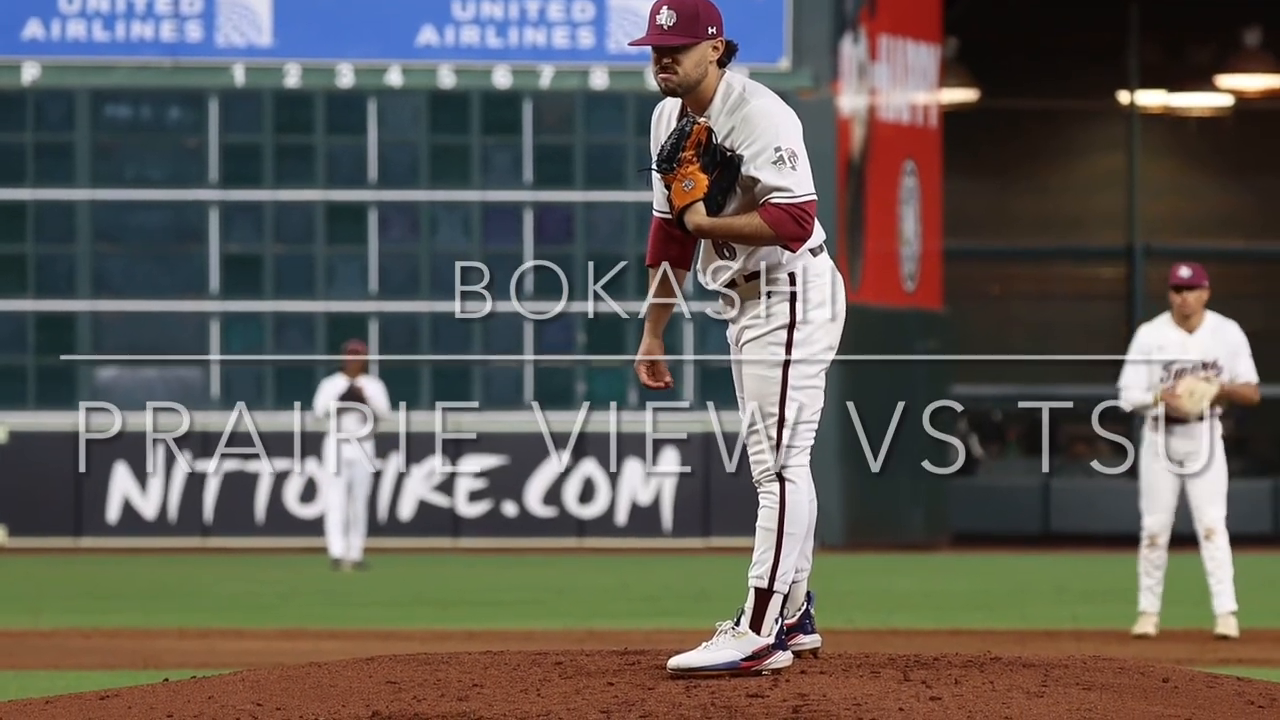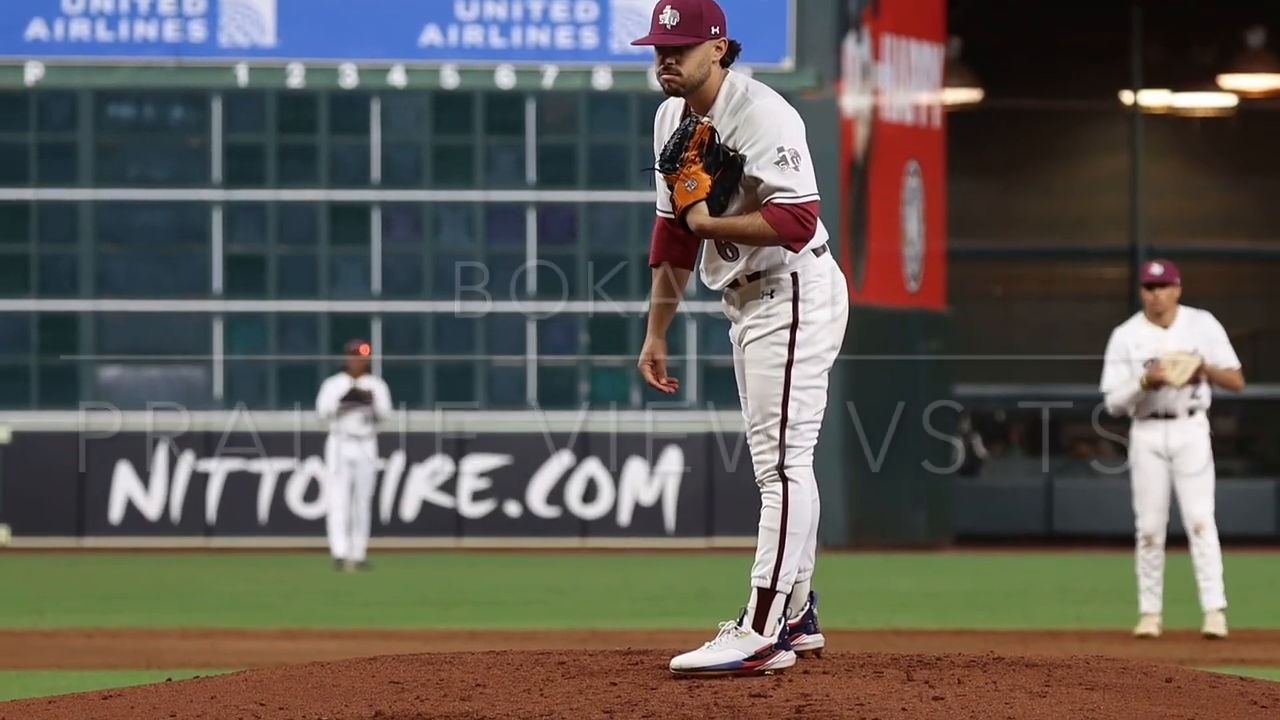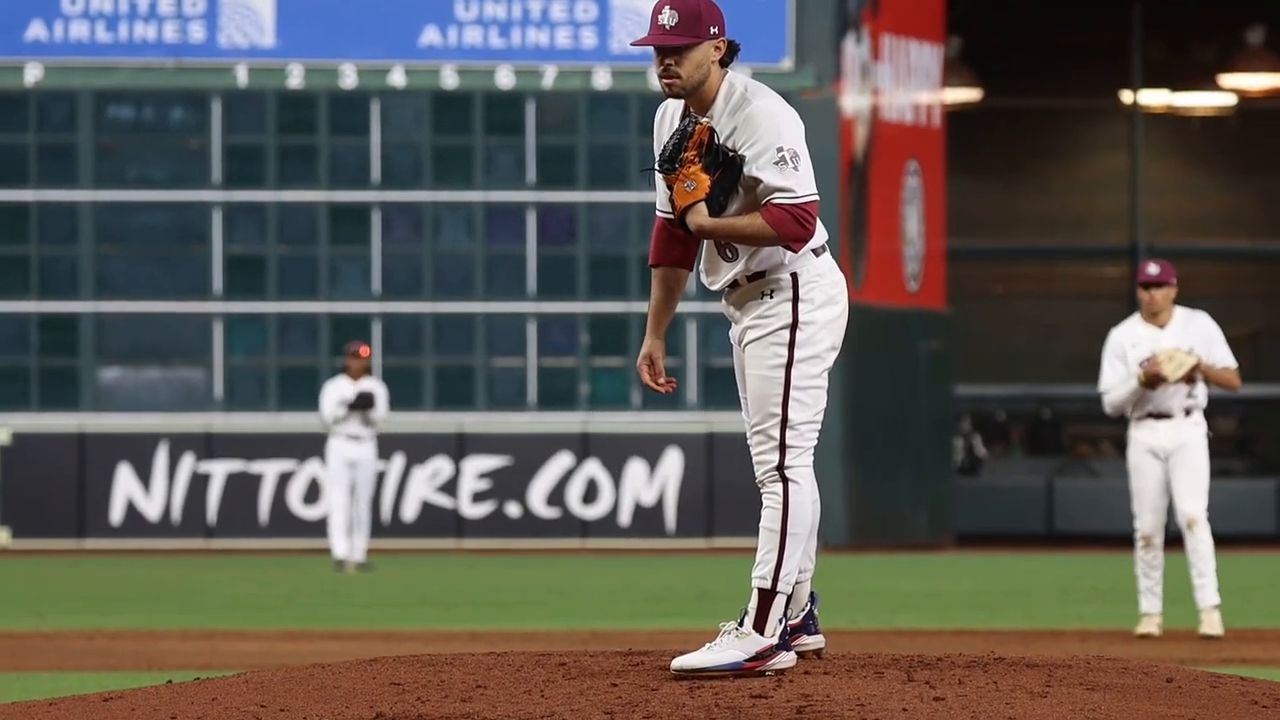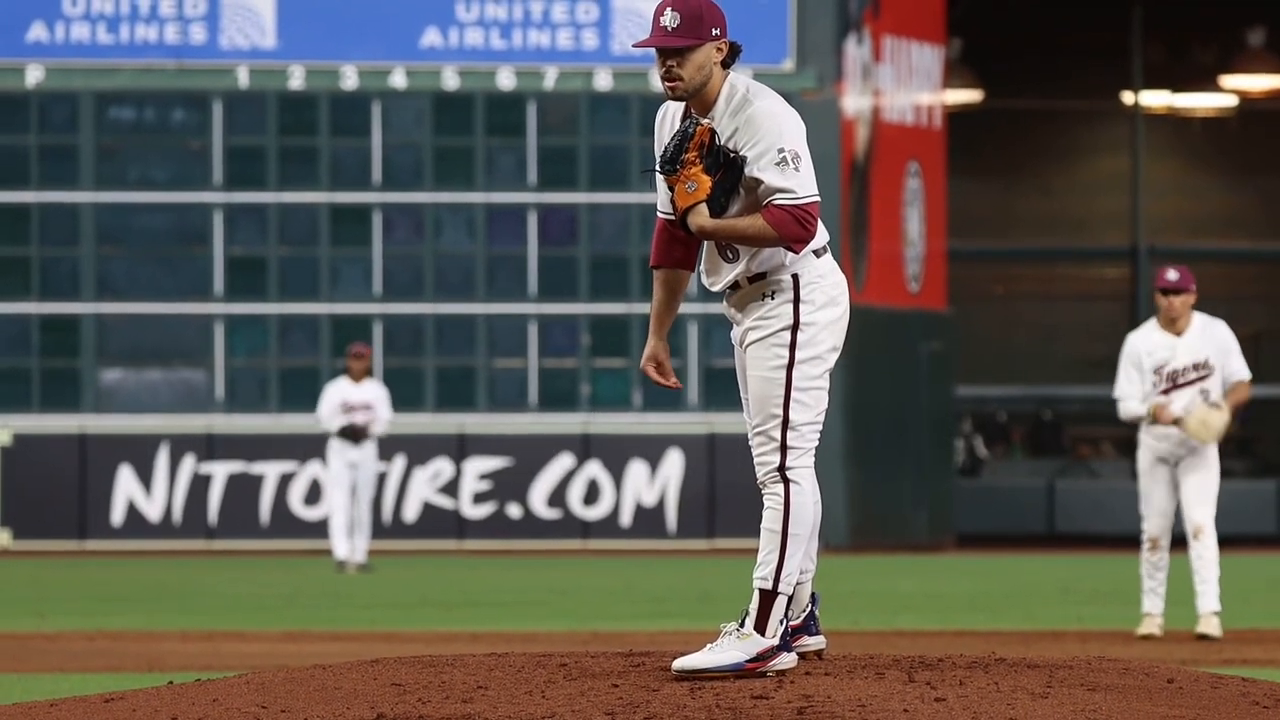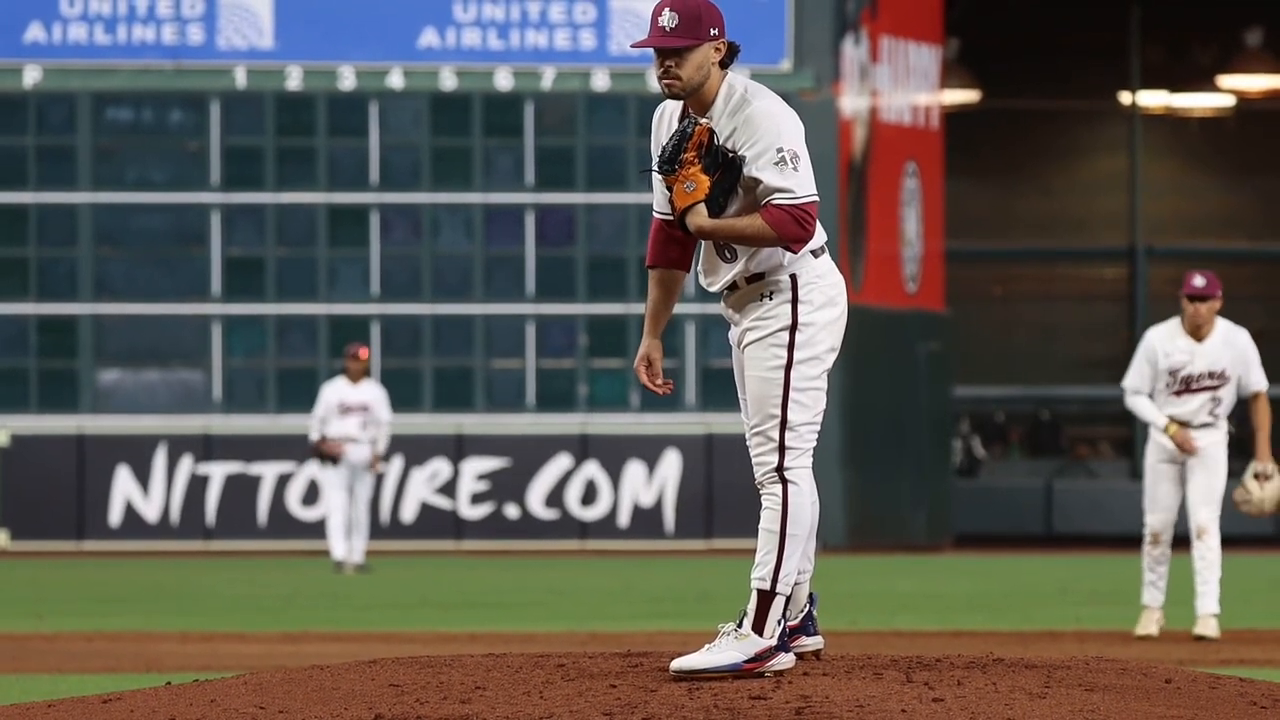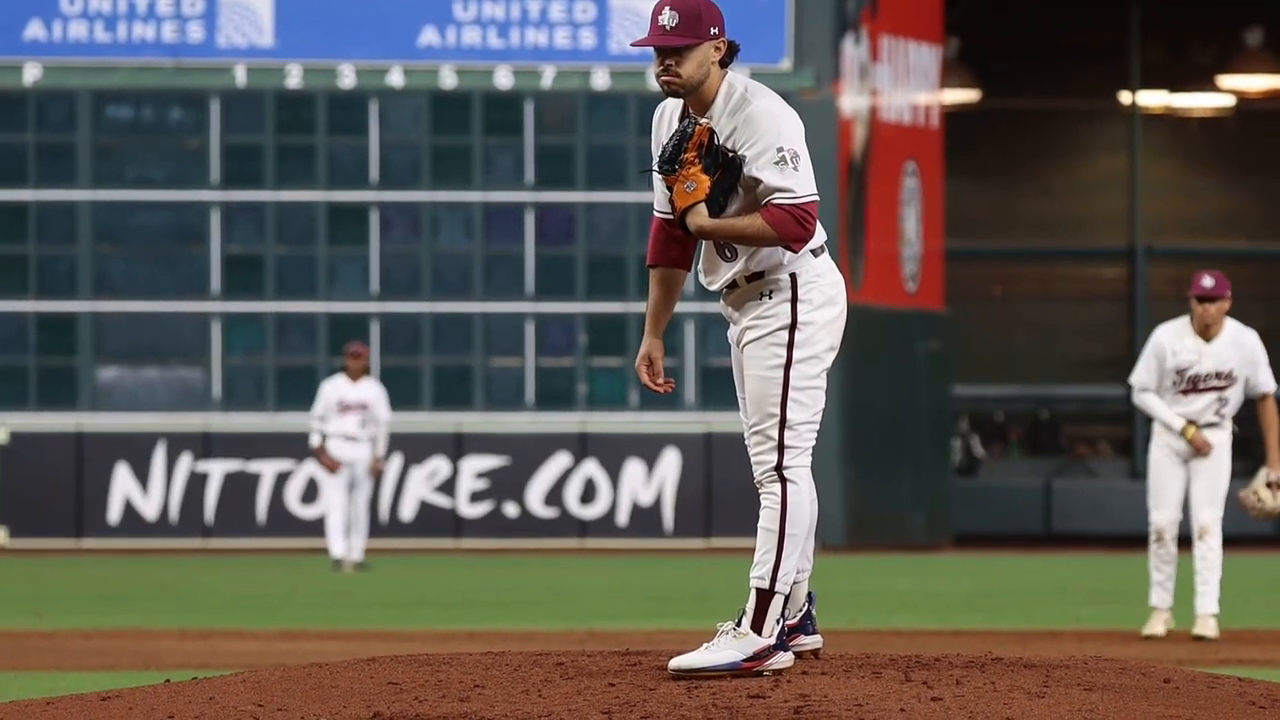
dt=0.3s
person 1, frame 1
left shoulder: (759, 114)
right shoulder: (667, 118)
left elbow: (795, 221)
right elbow: (669, 229)
left wrist: (705, 224)
right wrist: (653, 331)
left hip: (792, 296)
right hip: (744, 301)
left knee: (779, 462)
right knee: (774, 461)
left ankle: (761, 633)
right ankle: (793, 614)
person 1, frame 2
left shoulder: (761, 114)
right shoulder: (670, 118)
left elbow: (797, 220)
right elbow: (672, 230)
left wrist: (707, 223)
right wrist: (656, 332)
left hip: (793, 295)
right hip: (746, 301)
left knee: (781, 461)
right knee: (777, 461)
left ankle: (763, 633)
right ankle: (795, 615)
person 1, frame 3
left shoulder: (761, 113)
right shoulder: (670, 118)
left elbow: (797, 220)
right elbow: (671, 229)
left wrist: (707, 223)
right wrist: (655, 332)
left hip: (794, 294)
right hip: (745, 301)
left knee: (782, 461)
right knee: (777, 461)
left ankle: (764, 633)
right ankle: (796, 614)
person 1, frame 4
left shoulder: (761, 115)
right shoulder: (671, 120)
left elbow: (797, 222)
right elbow: (672, 233)
left wrist: (708, 225)
right wrist: (658, 334)
left hip: (794, 297)
right hip: (747, 302)
left knee: (782, 463)
right knee: (779, 463)
left ankle: (765, 634)
right ankle: (797, 616)
person 1, frame 5
left shoulder: (760, 115)
right shoulder: (668, 120)
left elbow: (796, 222)
right elbow: (669, 232)
left wrist: (706, 225)
right wrist: (652, 334)
left hip: (793, 297)
right hip: (744, 303)
left knee: (780, 463)
right knee: (776, 463)
left ankle: (763, 635)
right ankle: (795, 616)
person 1, frame 6
left shoulder: (760, 114)
right shoulder: (669, 119)
left elbow: (797, 220)
right elbow: (669, 231)
left wrist: (707, 224)
right wrist: (653, 333)
left hip: (792, 296)
right hip: (744, 301)
left knee: (779, 462)
right knee: (775, 462)
left ankle: (762, 633)
right ankle: (794, 614)
person 2, frame 1
left shoulder: (1228, 332)
right shoulder: (1148, 335)
left elbow: (1253, 394)
right elbow: (1128, 398)
left wrist: (1225, 388)
right wrist: (1158, 398)
left hip: (1205, 435)
right hip: (1159, 437)
left knee: (1211, 524)
right knee: (1155, 528)
left ankle: (1226, 613)
right ankle: (1148, 612)
person 2, frame 2
left shoulder: (1204, 324)
right shoulder: (1125, 336)
left elbow: (1237, 381)
right elbow: (1113, 403)
left wrist: (1205, 368)
right wrist: (1145, 382)
left hip: (1191, 431)
right hip: (1147, 436)
left knee: (1200, 519)
right knee: (1149, 527)
left ankle: (1214, 610)
right ankle: (1150, 613)
person 2, frame 3
left shoulder: (1200, 324)
right shoulder: (1121, 336)
left elbow: (1233, 380)
right elbow: (1111, 404)
left wrist: (1202, 366)
right wrist: (1142, 379)
left hip: (1188, 430)
right hip: (1144, 435)
left knee: (1192, 515)
right knee: (1148, 526)
left ankle: (1209, 608)
right ankle: (1151, 613)
person 2, frame 4
left shoulder: (1217, 332)
right shoulder: (1137, 341)
left elbow: (1244, 386)
right elbow: (1124, 408)
left wrist: (1226, 403)
right wrist: (1151, 410)
left hip: (1200, 438)
right hip: (1154, 440)
left knee: (1200, 522)
right knee: (1155, 529)
left ankle: (1209, 613)
right ankle: (1152, 613)
person 2, frame 5
left shoulder: (1238, 340)
right shoulder: (1156, 339)
left elbow: (1258, 395)
right elbow: (1134, 396)
left wrist: (1262, 449)
right wrist: (1170, 428)
left hip: (1210, 438)
right hip: (1164, 437)
left knee: (1204, 523)
right knee: (1157, 524)
left ankle: (1207, 614)
right ankle: (1153, 607)
person 2, frame 6
left shoulder: (1246, 341)
right shoulder: (1165, 336)
right elbow: (1141, 393)
right wrist: (1186, 428)
left hip: (1216, 437)
right hip: (1169, 435)
left knee: (1206, 523)
right knee: (1163, 523)
left ankle: (1207, 614)
right ankle: (1161, 609)
person 3, frame 1
left shoulder: (864, 38)
right shoulder: (847, 42)
left elbow: (866, 81)
right elbow: (845, 84)
left wrist: (862, 109)
left hip: (860, 114)
right hip: (849, 115)
left knee: (858, 185)
right knee: (849, 185)
left ankle: (857, 267)
right ankle: (851, 267)
person 3, frame 2
left shoulder: (867, 38)
right shoulder: (850, 41)
left elbow: (869, 80)
right elbow: (848, 85)
left hip: (863, 116)
right hip: (853, 115)
left knee: (862, 186)
right knee: (853, 182)
left ankle: (860, 268)
right ankle: (854, 267)
person 3, frame 3
left shoulder: (866, 39)
right shoulder: (849, 42)
left elbow: (869, 81)
right elbow: (847, 85)
left wrist: (864, 112)
left hip: (863, 116)
right hip: (852, 115)
left knee: (862, 187)
right knee: (852, 188)
left ankle: (860, 269)
right ankle: (854, 268)
person 3, frame 4
left shoulder: (867, 38)
right shoulder: (850, 43)
left elbow: (870, 81)
right elbow: (848, 84)
left hip: (864, 116)
right hip: (854, 116)
left knee: (862, 187)
right knee: (854, 186)
left ankle: (861, 269)
right ankle: (856, 269)
person 3, frame 5
left shoulder: (865, 39)
right shoulder: (848, 43)
left elbow: (868, 81)
right elbow: (846, 87)
left wrist: (863, 109)
left hip: (861, 117)
right hip: (851, 117)
left knee: (860, 189)
right knee: (851, 187)
left ankle: (859, 270)
right ankle: (853, 271)
person 3, frame 6
left shoulder: (865, 39)
right shoulder: (847, 42)
left elbow: (868, 81)
right elbow: (846, 84)
left wrist: (864, 107)
left hip: (861, 115)
right hip: (850, 114)
left knee: (860, 185)
right knee: (851, 186)
left ankle: (858, 267)
right ankle: (853, 267)
person 4, frame 1
left shoulder: (375, 385)
right shoulder: (330, 384)
left elbow: (384, 413)
right elbow: (319, 411)
left wrist: (365, 397)
right wrist: (342, 399)
left hip: (364, 447)
right hip: (337, 445)
left knee: (360, 503)
right knee: (335, 501)
left ankle: (356, 556)
right ankle: (337, 555)
person 4, frame 2
left shoulder: (377, 386)
right shoulder: (332, 384)
left elbow: (385, 414)
right elbow: (323, 413)
left wrist: (372, 400)
right wrist: (343, 401)
left hip: (366, 447)
right hip: (339, 445)
left knee: (362, 503)
right knee: (338, 501)
left ankle: (358, 555)
right ankle: (340, 554)
person 4, frame 3
left shoulder: (377, 387)
right shoulder: (333, 386)
left elbow: (379, 419)
right elbow: (327, 417)
left wrist: (369, 407)
right wrist: (349, 407)
left hip: (366, 449)
right hip: (339, 447)
left knee: (363, 504)
right knee: (338, 502)
left ankle: (359, 556)
right ankle: (341, 556)
person 4, frame 4
left shoulder: (378, 389)
right shoulder: (333, 387)
left elbow: (385, 423)
right elbow: (323, 419)
left wrist: (367, 429)
right wrist: (342, 428)
left hip: (367, 450)
right hip: (339, 448)
left knee: (364, 505)
right knee: (339, 504)
left ankle: (360, 557)
right ankle: (342, 557)
person 4, frame 5
left shoulder: (376, 390)
right shoulder: (330, 388)
left elbow: (384, 424)
right elbow: (317, 419)
left wrist: (378, 455)
right wrist: (317, 443)
left hip: (364, 452)
right hip: (336, 451)
left knee: (362, 506)
right knee: (336, 504)
left ankle: (358, 558)
right ankle: (339, 557)
person 4, frame 6
left shoulder: (375, 388)
right shoulder: (330, 386)
left elbow: (382, 423)
right elbow: (317, 418)
left wrist: (379, 457)
right wrist: (317, 449)
left hip: (364, 450)
right hip: (335, 449)
left knee: (361, 504)
right knee: (336, 503)
left ankle: (357, 556)
right ankle: (338, 555)
